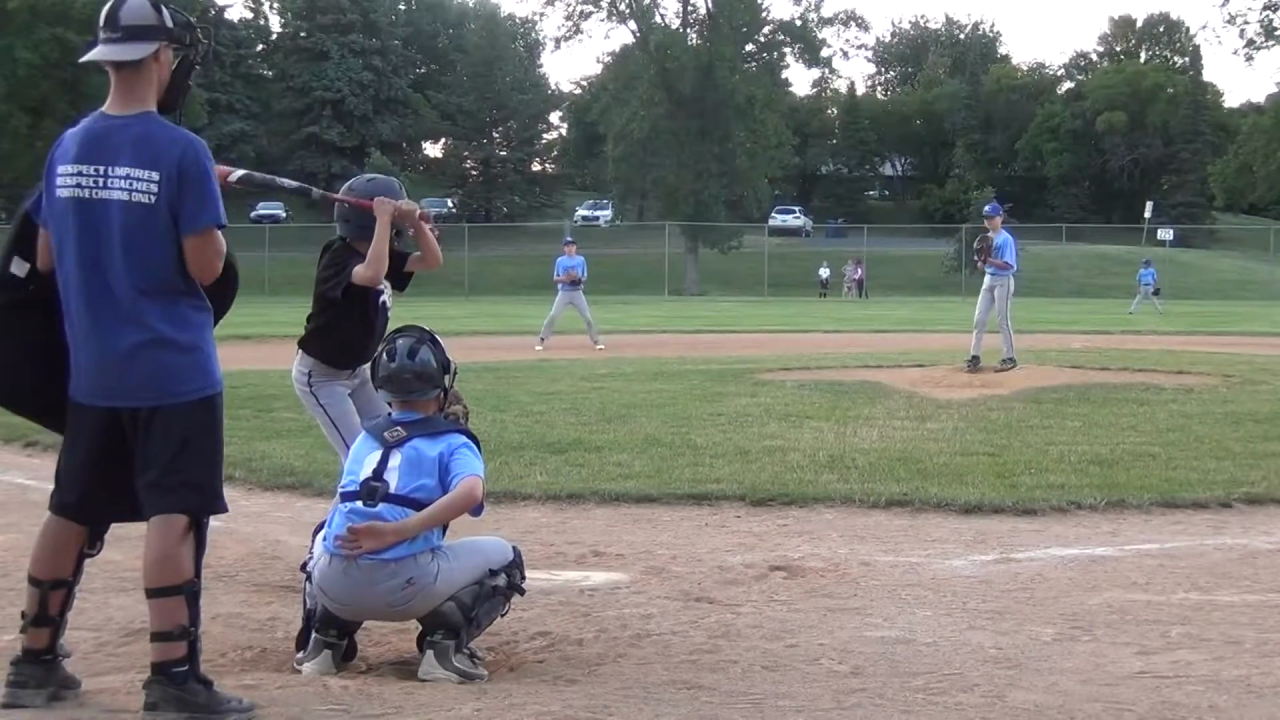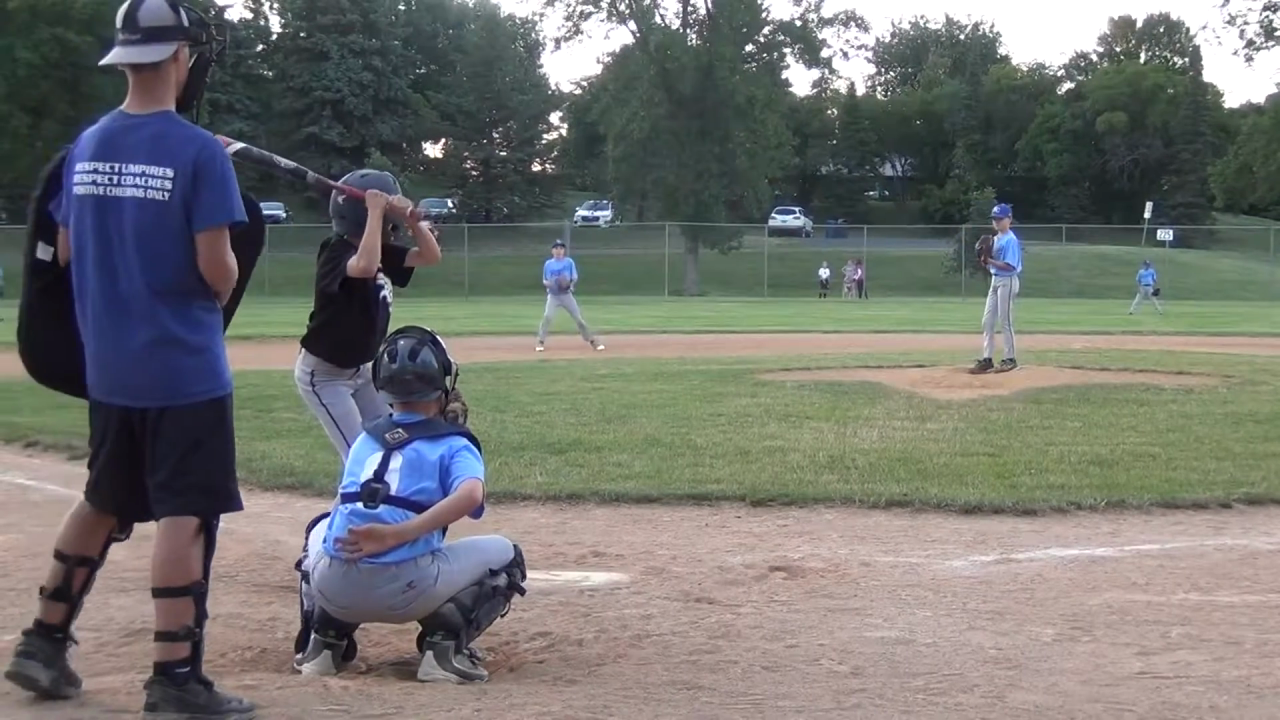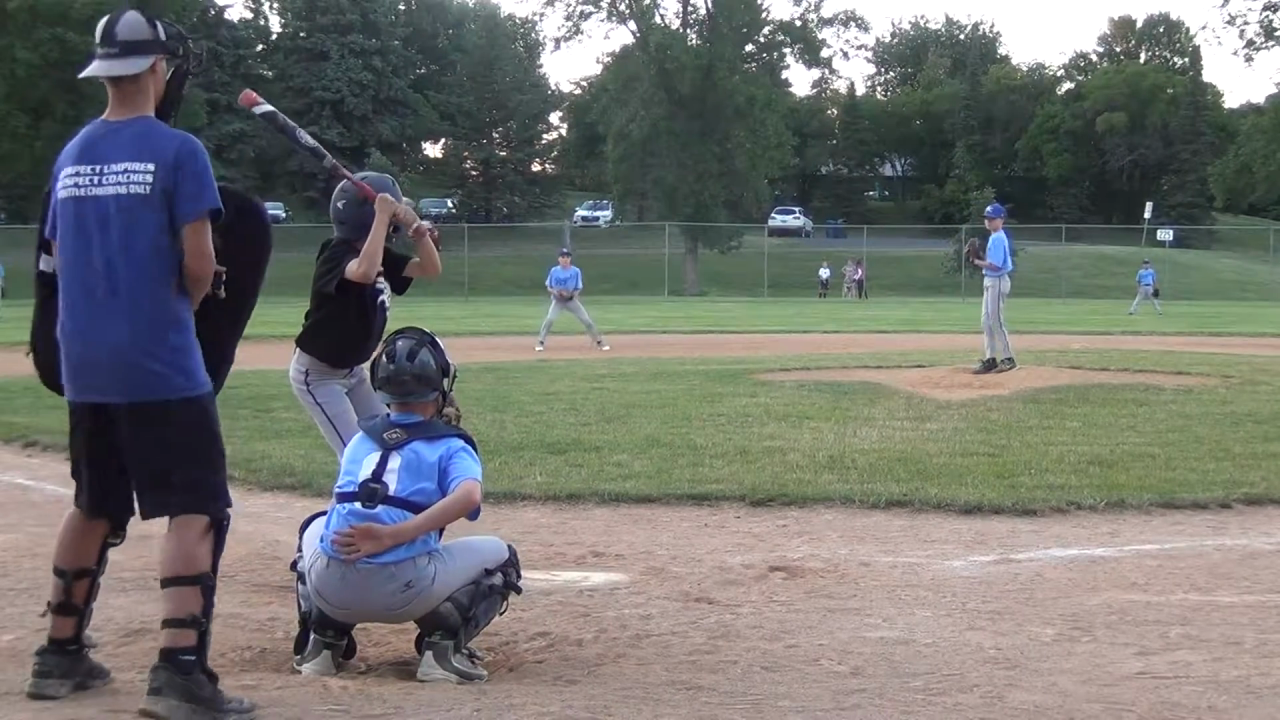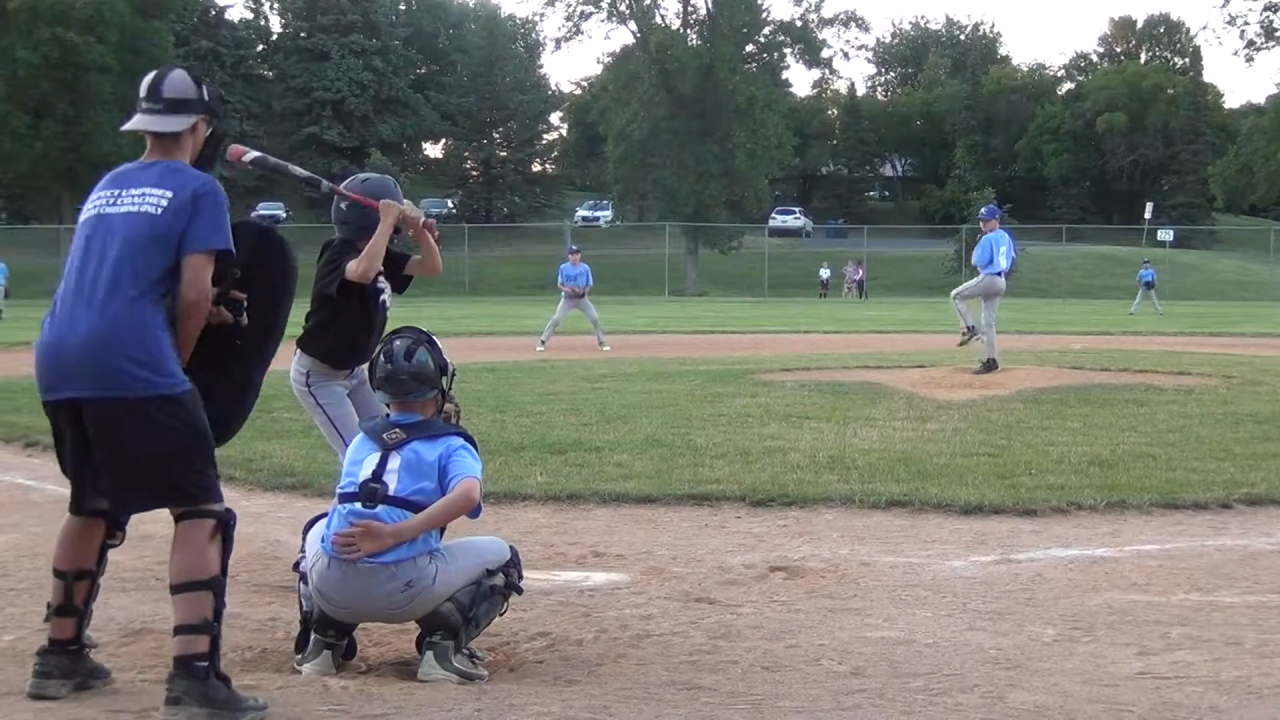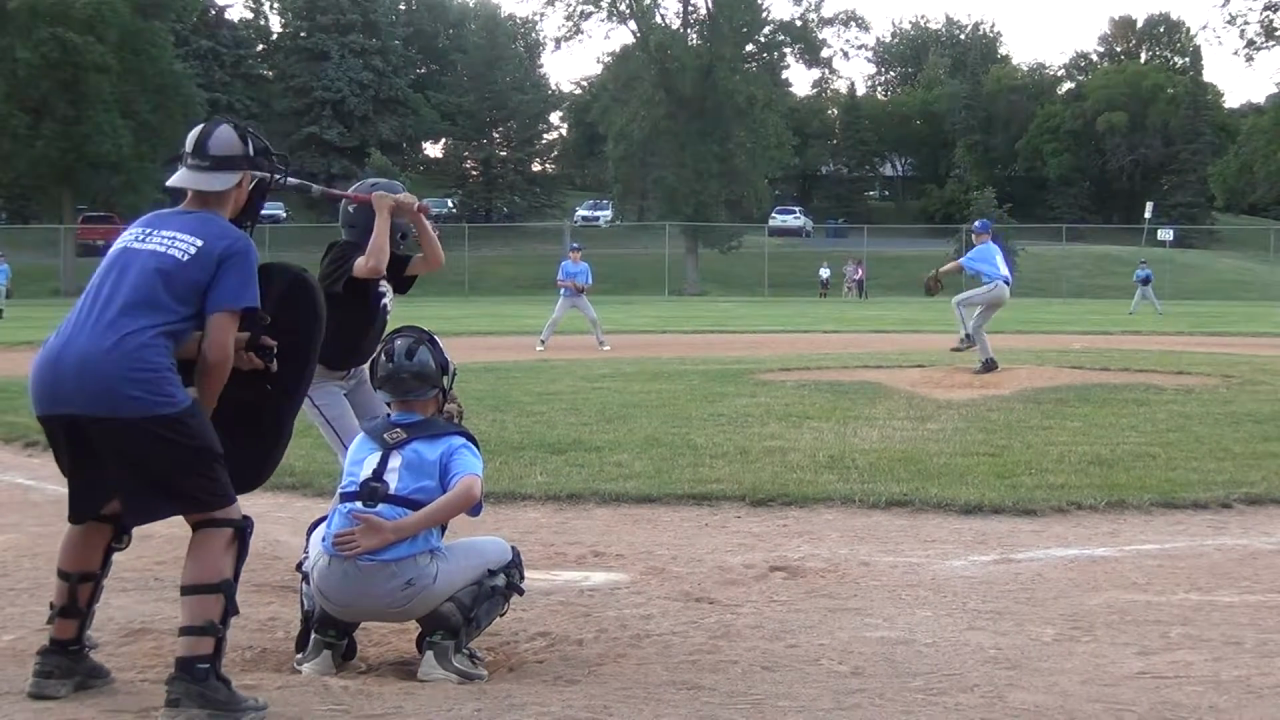
dt=0.4s
person 1, frame 1
left shoulder: (66, 147)
right shoulder: (181, 150)
right elbow: (206, 267)
right wrist: (212, 222)
left hip: (92, 369)
right hip: (172, 367)
left knee: (72, 512)
right knee: (174, 515)
person 1, frame 2
left shoulder: (85, 145)
right shoulder: (199, 150)
left elbow: (66, 252)
right elbow: (217, 270)
right wrist: (222, 287)
left hip: (109, 365)
right hip: (184, 367)
left knee: (105, 502)
right knee: (185, 516)
person 1, frame 3
left shoulder: (70, 154)
right shoulder: (178, 150)
left elbow: (63, 258)
right elbow: (198, 262)
left hip: (84, 362)
right hip: (160, 365)
left knee: (95, 506)
right knee: (197, 511)
left ankle: (59, 655)
person 1, frame 4
left shoulder: (106, 185)
right shoulder: (200, 188)
right elbow: (193, 293)
left wrist: (193, 311)
right wrist: (177, 357)
left hip: (58, 361)
right hip: (130, 364)
left knee: (93, 505)
right knee: (201, 512)
left ankle: (60, 656)
person 1, frame 5
left shoulder: (140, 227)
right shoulder: (232, 243)
right elbow: (216, 353)
left wrist: (224, 347)
right wrist: (197, 419)
left hip: (53, 379)
right hip: (130, 385)
left knee: (99, 509)
right knee: (220, 519)
left ankle: (61, 656)
person 2, frame 1
left shoulder: (365, 438)
right shoulder: (452, 441)
right elbow: (470, 492)
right wrist: (396, 532)
left hip: (335, 585)
right hip: (406, 584)
left knee: (327, 534)
right knee: (505, 558)
left ankle: (326, 640)
right ankle: (446, 645)
person 2, frame 2
left shoulder: (365, 439)
right shoulder: (454, 444)
right elbow: (470, 495)
right wrist: (396, 536)
left hip: (334, 588)
right hip: (406, 590)
left knee: (323, 527)
right knee: (505, 555)
left ankle: (323, 640)
right ankle: (445, 646)
person 2, frame 3
left shoulder: (361, 439)
right shoulder: (451, 446)
right elbow: (469, 496)
right wrist: (392, 536)
left hip: (330, 588)
right hip: (403, 590)
left knee: (316, 527)
right knee: (500, 555)
left ankle: (322, 641)
right ankle: (443, 646)
person 2, frame 4
left shoulder: (361, 440)
right shoulder: (450, 444)
right elbow: (467, 495)
right wrist: (392, 536)
left hip: (331, 588)
right hip: (403, 590)
left knee: (320, 528)
right knee: (502, 556)
left ankle: (323, 641)
right ankle: (444, 645)
person 2, frame 5
left shoulder: (363, 439)
right shoulder: (452, 443)
right elbow: (469, 492)
right wrist: (393, 531)
left hip: (332, 587)
right hip: (405, 587)
left knee: (322, 530)
right knee: (503, 556)
left ankle: (323, 641)
right ankle: (444, 646)
person 3, frame 1
left shoulder: (382, 254)
right shoulder: (339, 257)
left elbow: (433, 262)
right elbow: (373, 276)
left wrist: (416, 221)
right wrist: (384, 219)
left hip: (356, 371)
right hip: (320, 375)
person 3, frame 2
left shoulder: (383, 251)
right shoulder: (337, 253)
left elbow: (431, 256)
right elbow: (365, 267)
left wrist: (411, 217)
right wrist: (377, 212)
left hip: (358, 370)
right hip: (323, 374)
person 3, frame 3
left shoulder: (382, 256)
right shoulder: (337, 255)
left elbow: (431, 269)
right elbow: (365, 272)
left wrist: (416, 228)
right wrist: (382, 217)
left hip: (352, 370)
right hip: (316, 373)
person 3, frame 4
left shoulder: (382, 256)
right shoulder: (339, 255)
left elbow: (432, 266)
right elbow: (364, 272)
left wrist: (419, 227)
right wrist: (387, 222)
left hip: (353, 371)
right hip: (317, 375)
person 3, frame 5
left shoulder: (386, 258)
right shoulder: (343, 256)
left elbow: (435, 261)
right elbow: (373, 267)
left wrist: (416, 215)
right wrist: (384, 213)
left hip: (353, 373)
right hip: (319, 377)
